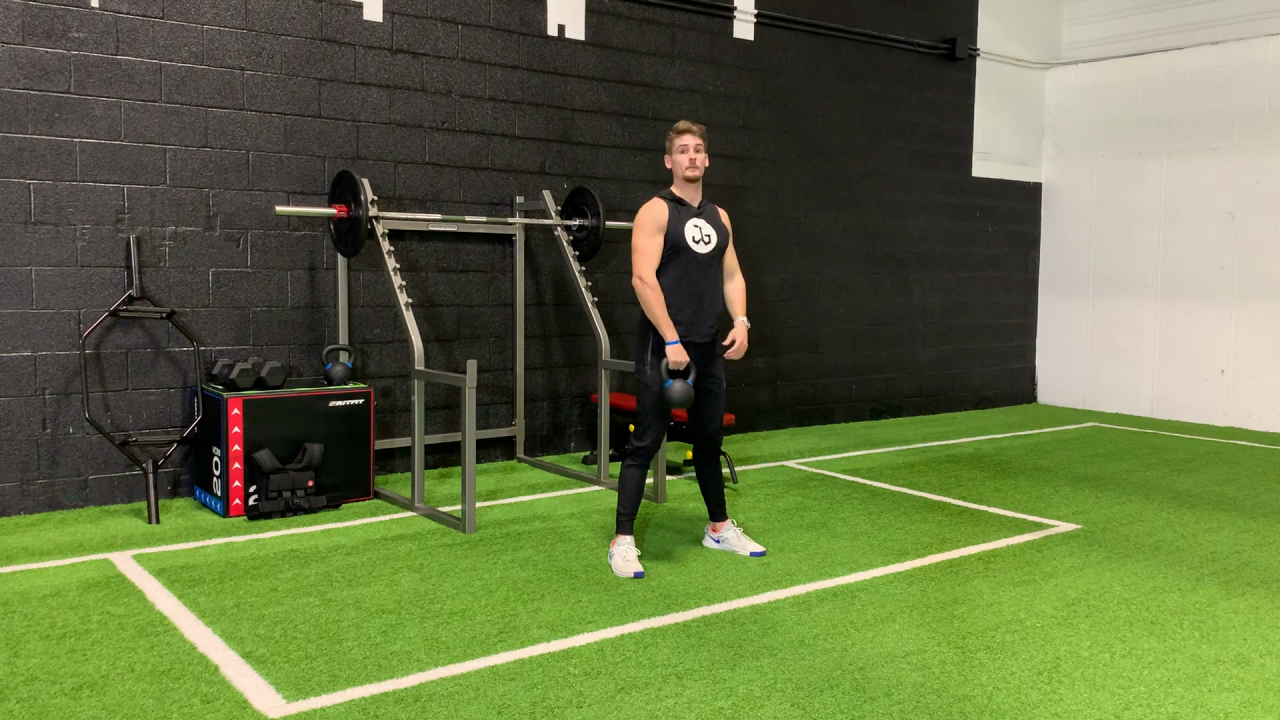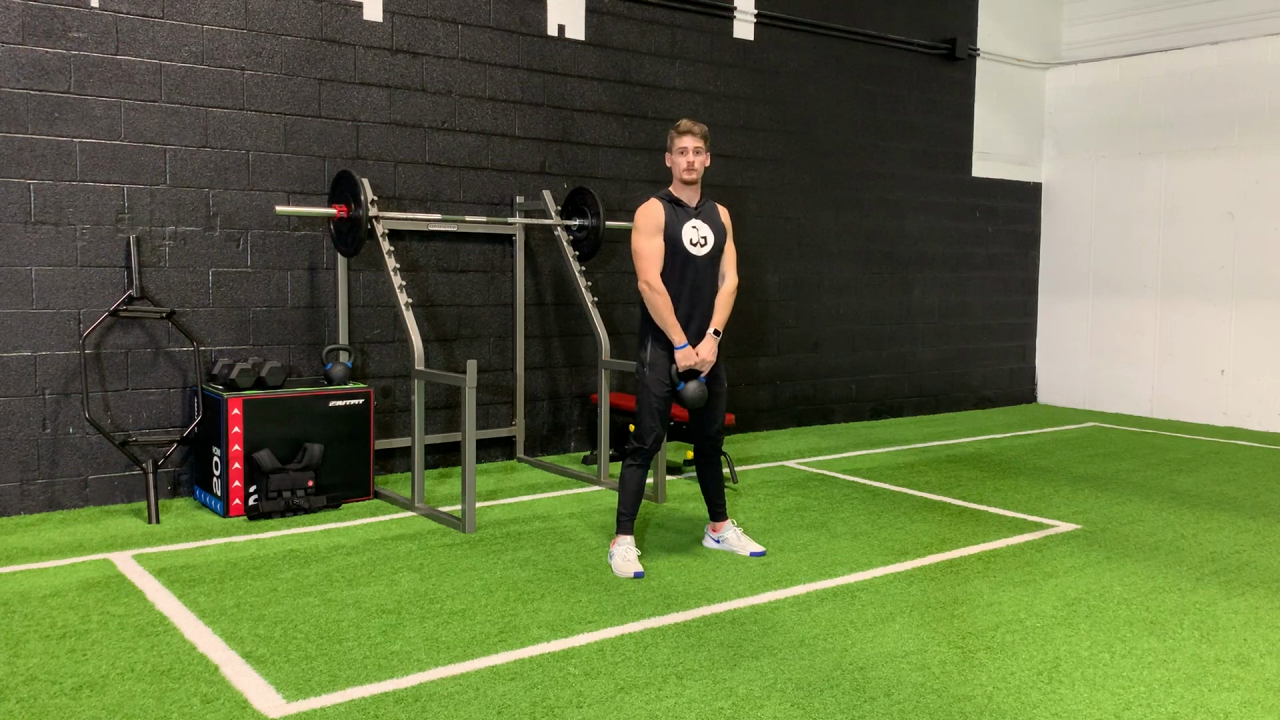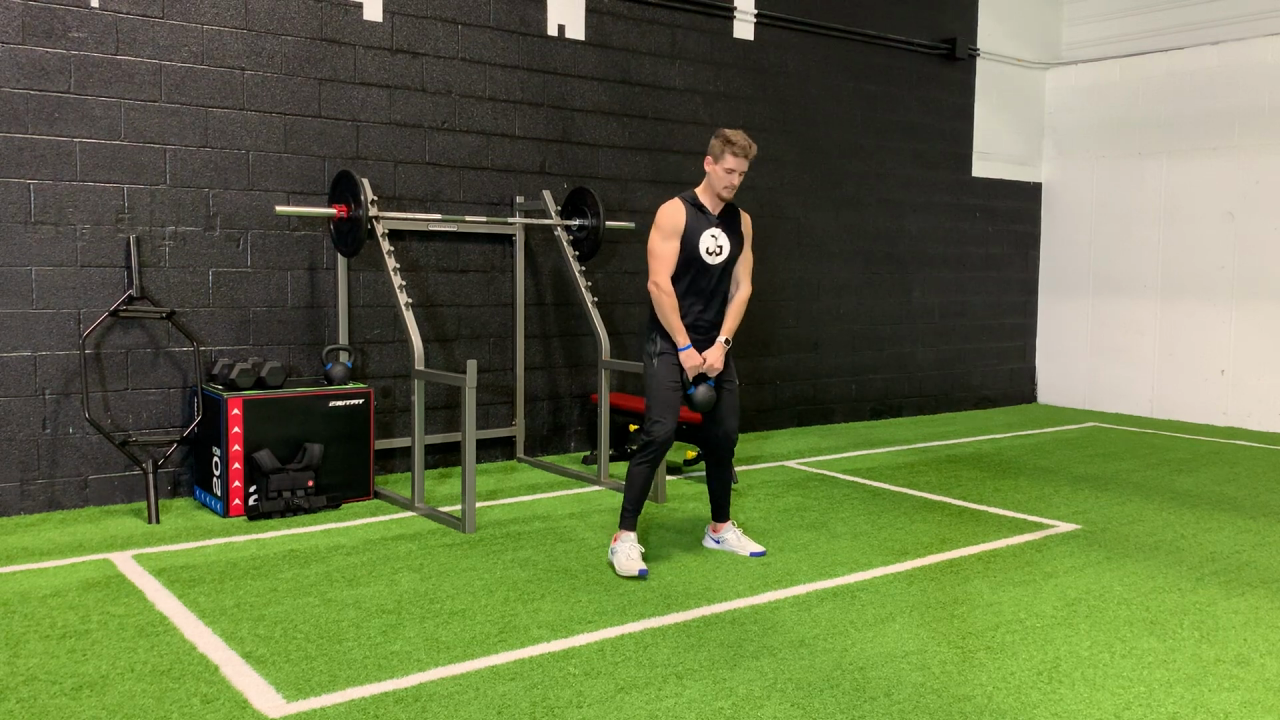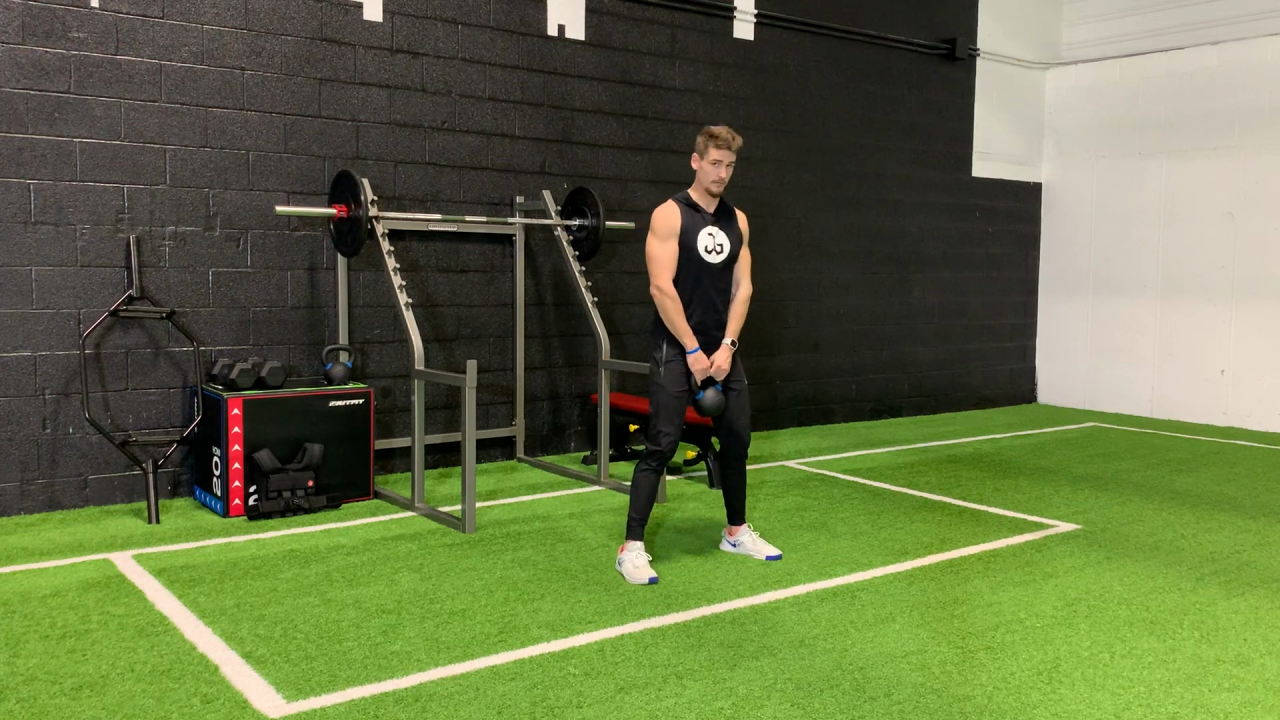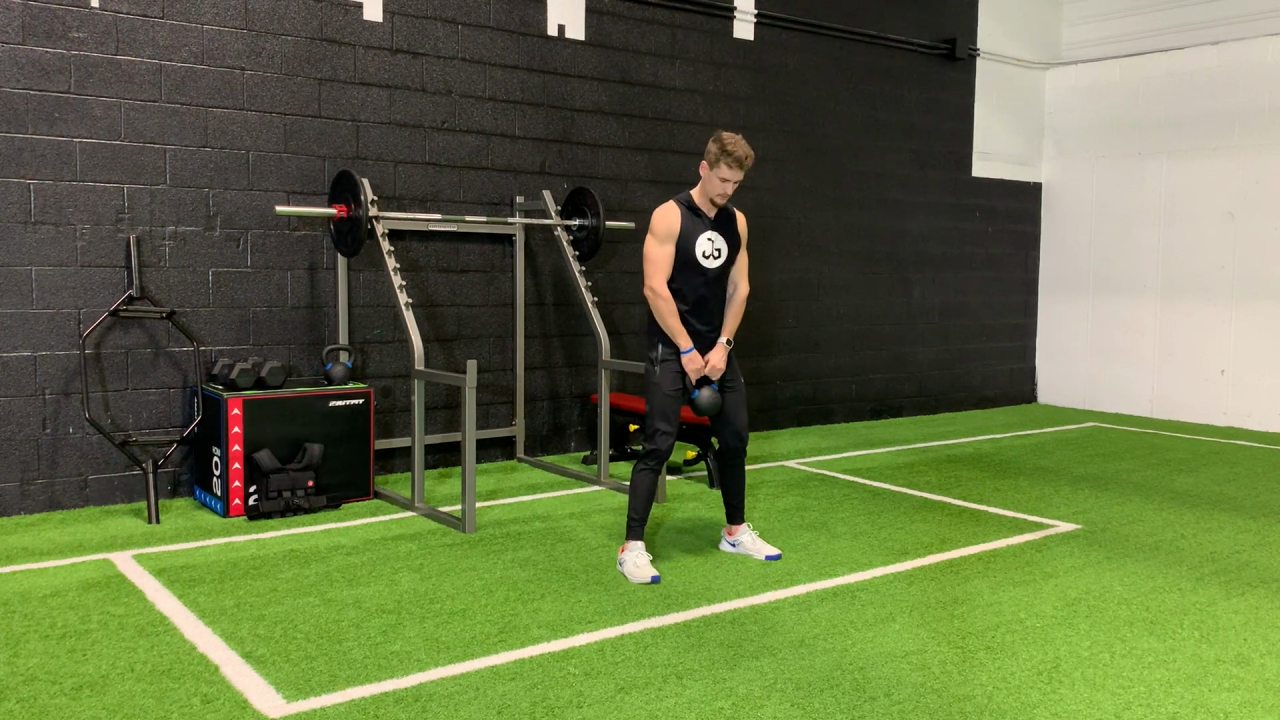
dt=1s
person 1, frame 1
left shoulder: (719, 216)
right shoulder: (656, 211)
left elbow: (732, 275)
right elbow: (643, 278)
left wrist: (740, 322)
right wrist: (670, 342)
left hip: (707, 347)
right hip: (662, 347)
left knee: (709, 440)
right knee: (646, 442)
left ankle: (720, 527)
right ankle: (623, 541)
person 1, frame 2
left shoulder: (720, 215)
right shoulder: (653, 212)
left elbow: (728, 280)
right elbow: (650, 283)
left wrist: (710, 338)
right wrist: (681, 344)
left hip: (706, 346)
right hip: (661, 347)
left knee: (710, 440)
right knee: (646, 442)
left ankle: (720, 528)
right ankle: (623, 541)
person 1, frame 3
left shoulder: (742, 222)
right shoulder: (675, 212)
left elbow: (742, 287)
right elbow: (659, 283)
left wrist: (721, 344)
right wrist: (684, 347)
left hip: (714, 345)
right hip: (670, 341)
left knee: (723, 438)
right knee: (658, 434)
left ankle: (720, 528)
right ankle: (625, 536)
person 1, frame 4
left shoulder: (737, 220)
right shoulder: (670, 214)
left elbow: (743, 286)
right elbow: (661, 286)
left wrist: (727, 346)
right wrist: (692, 350)
left hip: (722, 348)
right hip: (676, 348)
left knee: (736, 440)
right knee: (661, 445)
left ankle: (736, 531)
right ankle: (632, 547)
person 1, frame 5
left shoulder: (737, 222)
right shoulder: (670, 215)
left elbow: (739, 288)
right elbow: (655, 287)
left wrist: (722, 346)
right wrist: (686, 351)
left hip: (717, 347)
right hip: (670, 347)
left knee: (735, 438)
right knee: (659, 443)
left ankle: (735, 531)
right ankle: (632, 546)
